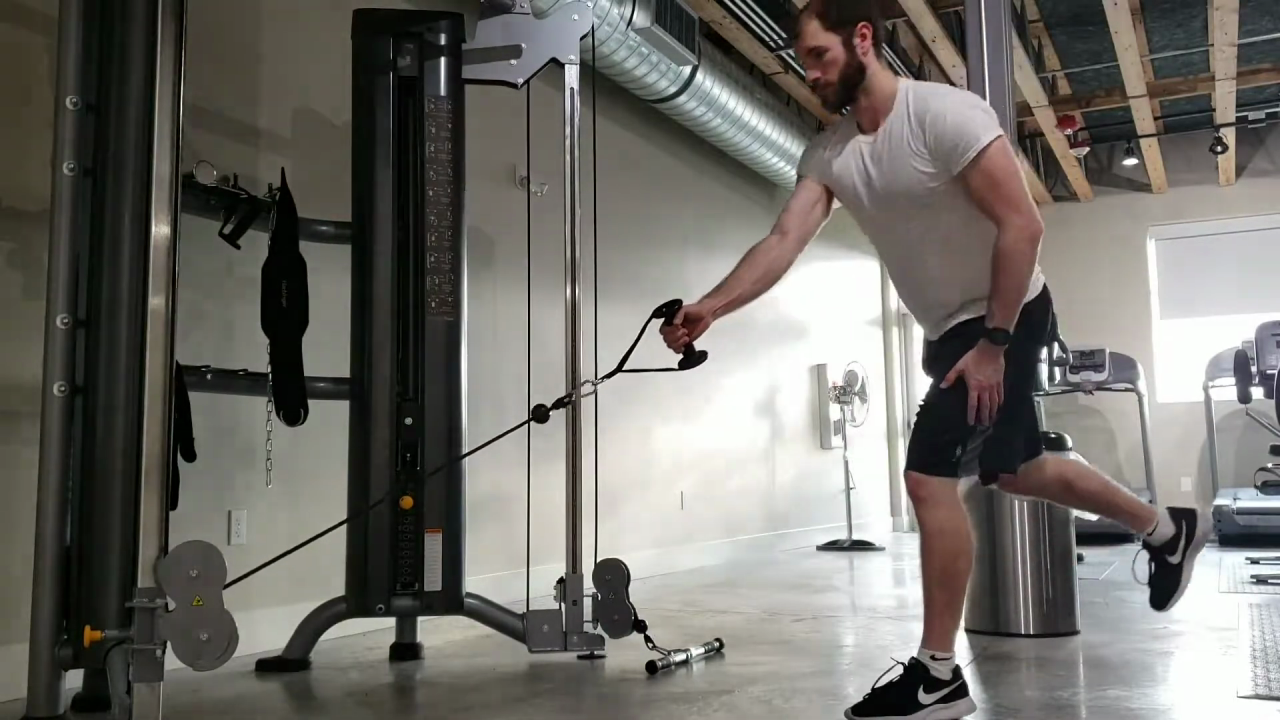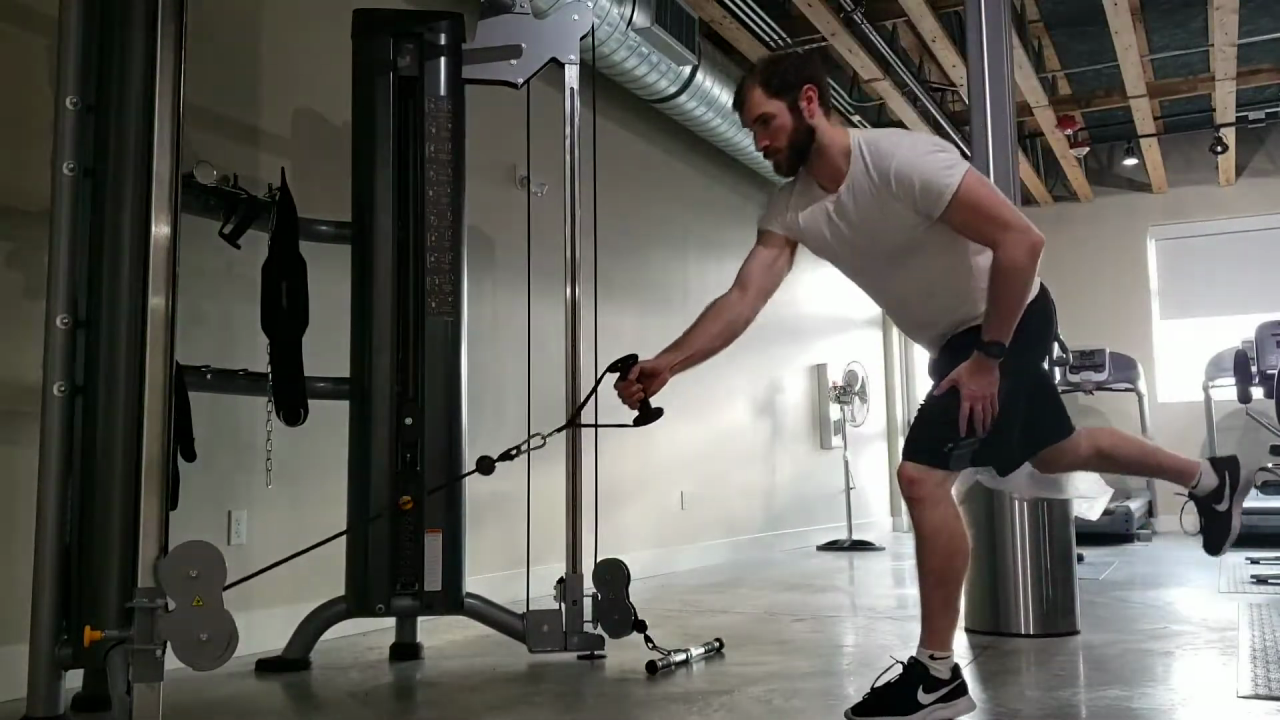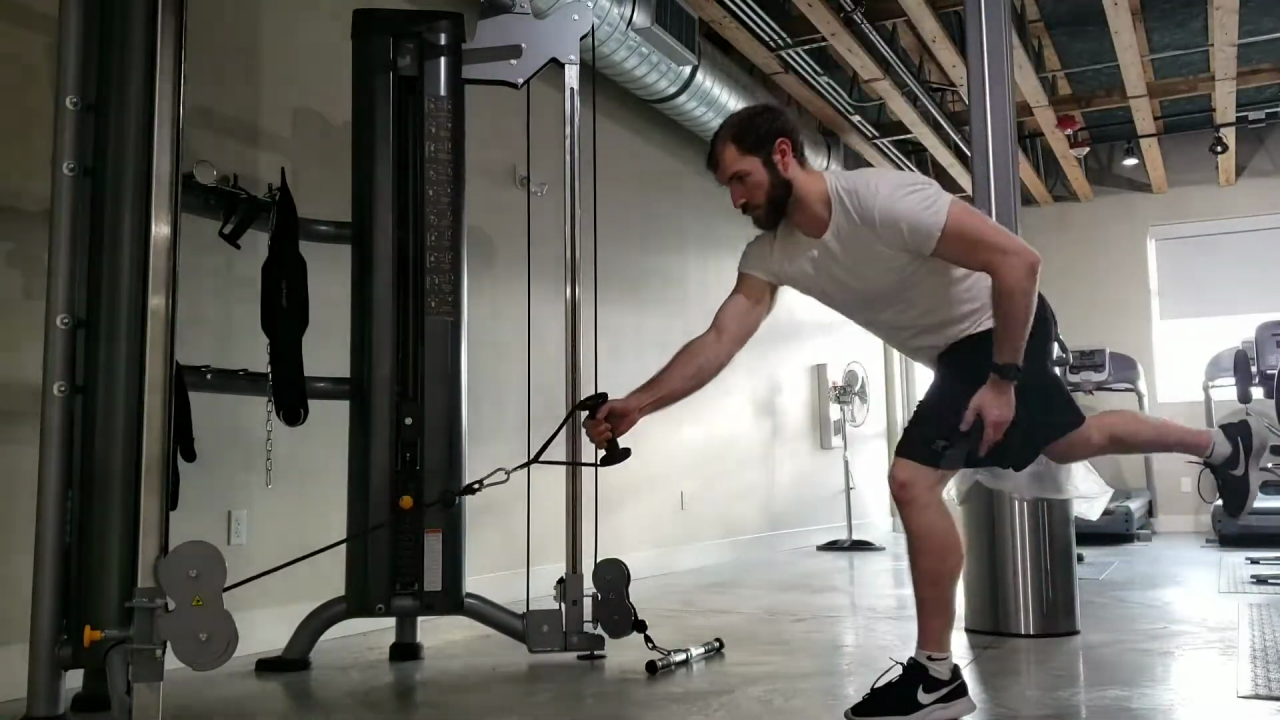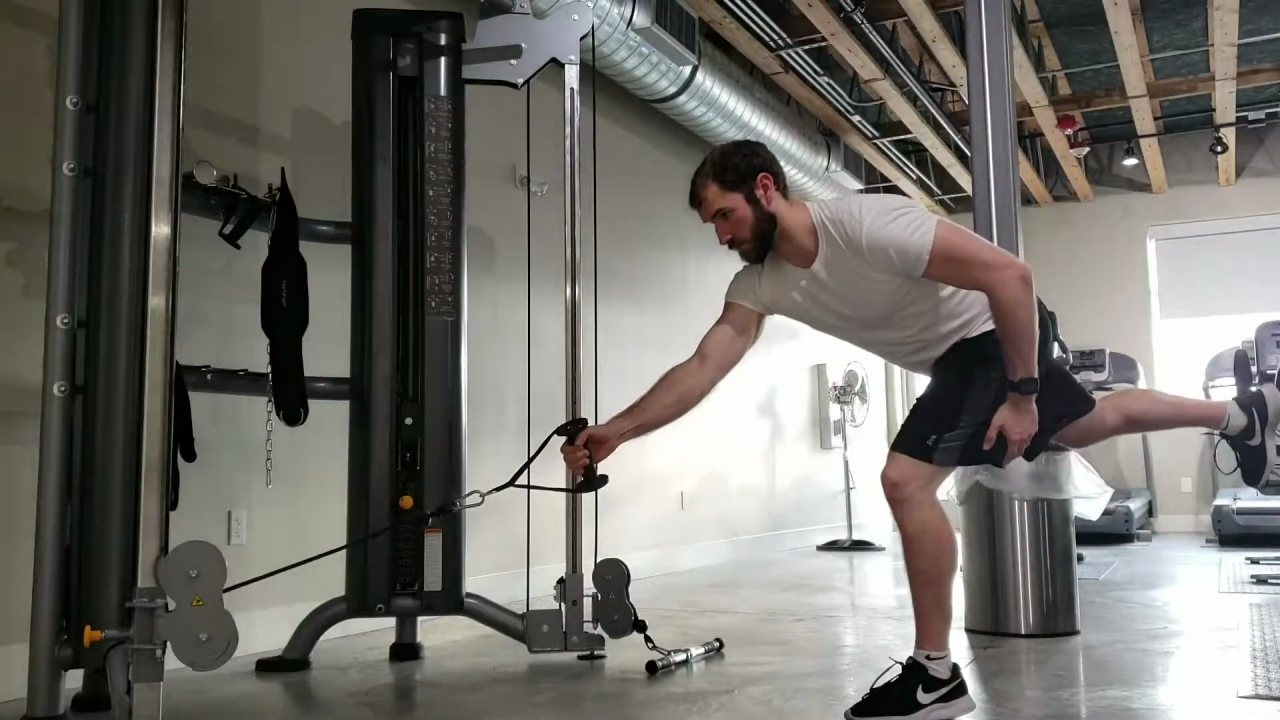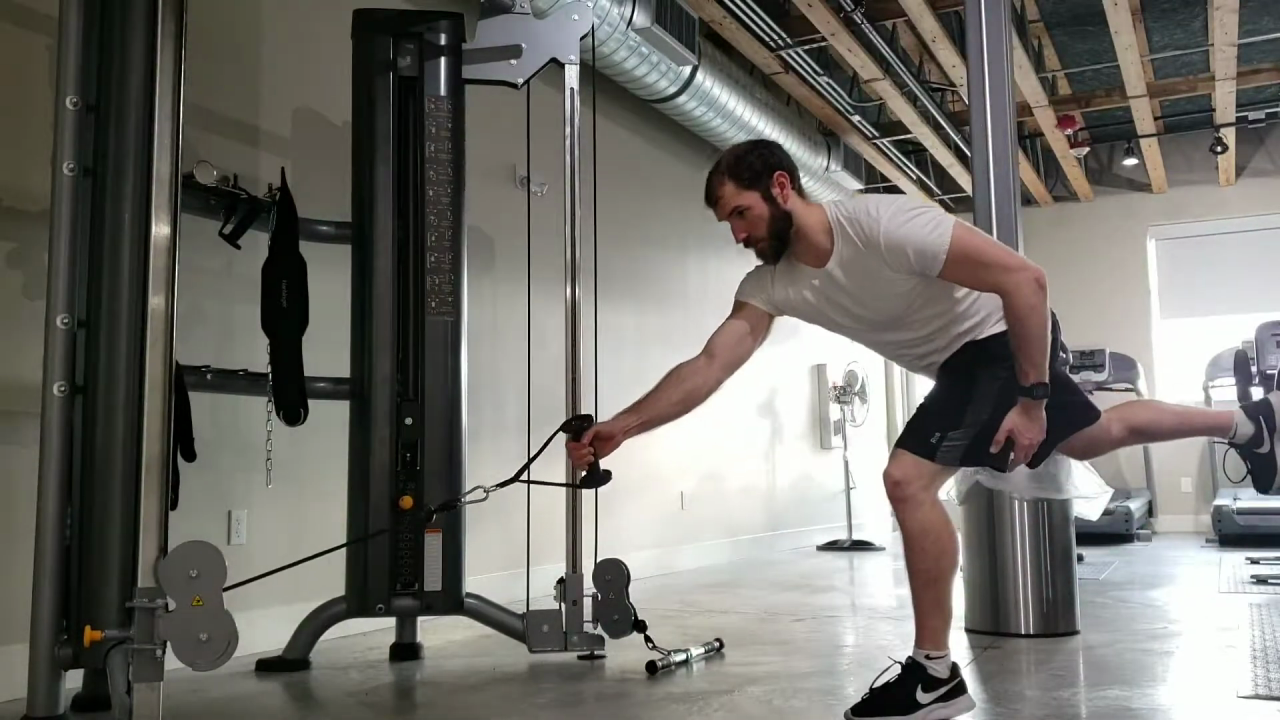
dt=0.5s
person 1, frame 1
left shoulder: (944, 113)
right shoulder: (827, 154)
left elbow: (1021, 226)
right elbow: (784, 241)
left wrist: (995, 343)
right wrist: (710, 307)
left hip: (1001, 318)
right hip: (948, 329)
left knee: (930, 478)
right knee: (1014, 469)
right ankle: (1166, 529)
person 1, frame 2
left shoulder: (902, 159)
right shoulder: (789, 209)
left elbow: (1021, 241)
right elbow: (743, 297)
left wrist: (989, 356)
right wrist: (668, 363)
left hip: (1007, 320)
right hip: (956, 338)
left knee: (922, 475)
right knee: (1058, 452)
right ankle: (1210, 479)
person 1, frame 3
left shoulder: (884, 199)
right shoulder: (770, 255)
left elbow: (1018, 260)
right elbow: (718, 342)
left wrist: (1003, 381)
right wrist: (636, 406)
left hip: (1000, 331)
right hip: (956, 350)
left knee: (912, 479)
right knee: (1074, 442)
right ankle: (1223, 446)
person 1, frame 4
left shoulder: (869, 226)
right shoulder: (759, 285)
left elbow: (1010, 276)
right elbow: (701, 369)
left wrist: (1021, 394)
right wrist: (615, 431)
left hip: (997, 334)
right hip: (956, 355)
left knee: (906, 480)
right knee: (1089, 423)
person 1, frame 5
left shoulder: (885, 225)
right shoulder: (770, 286)
left elbow: (1025, 278)
right elbow: (709, 366)
left wrist: (1032, 399)
right wrist: (621, 426)
left hip: (1003, 339)
right hip: (960, 361)
left knee: (909, 478)
right knee: (1095, 436)
